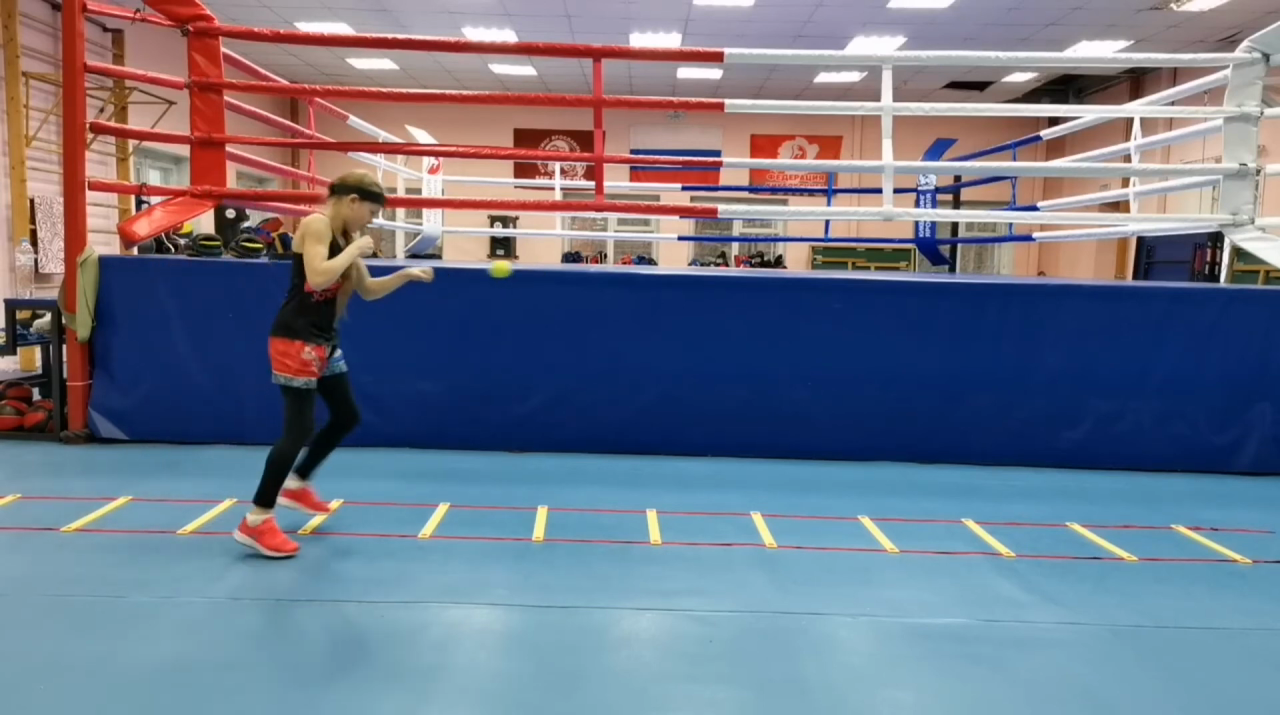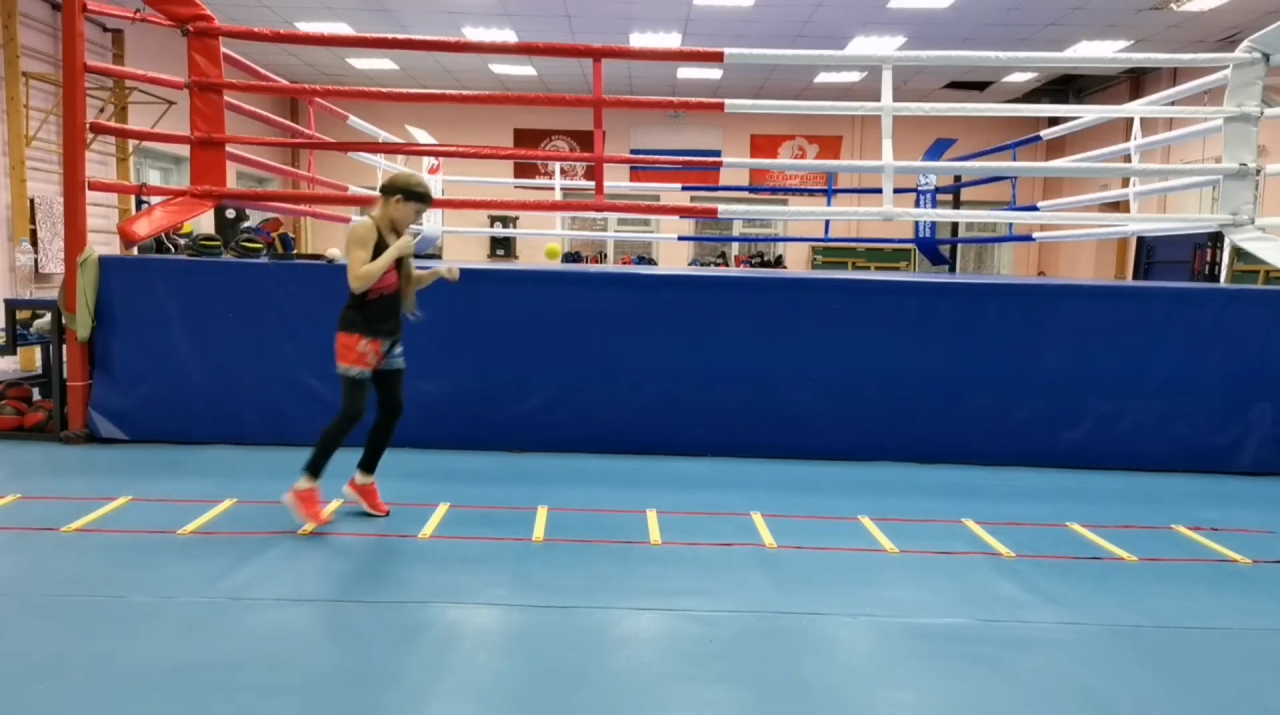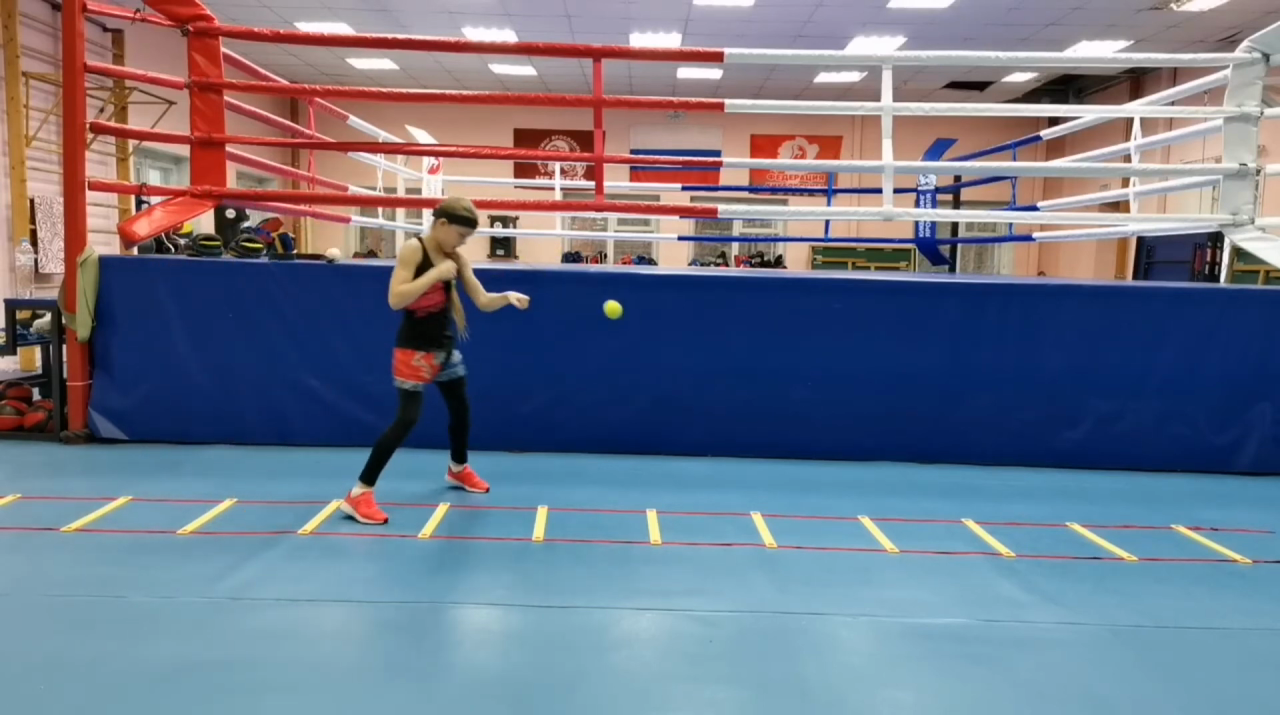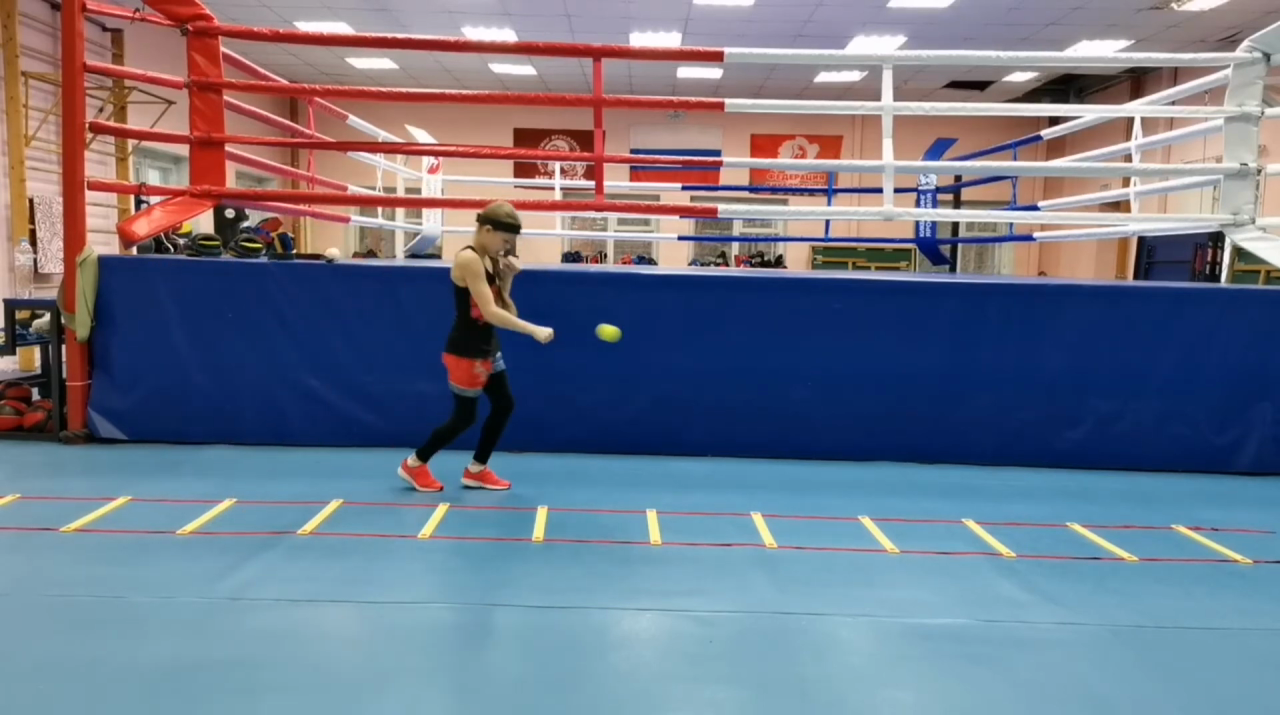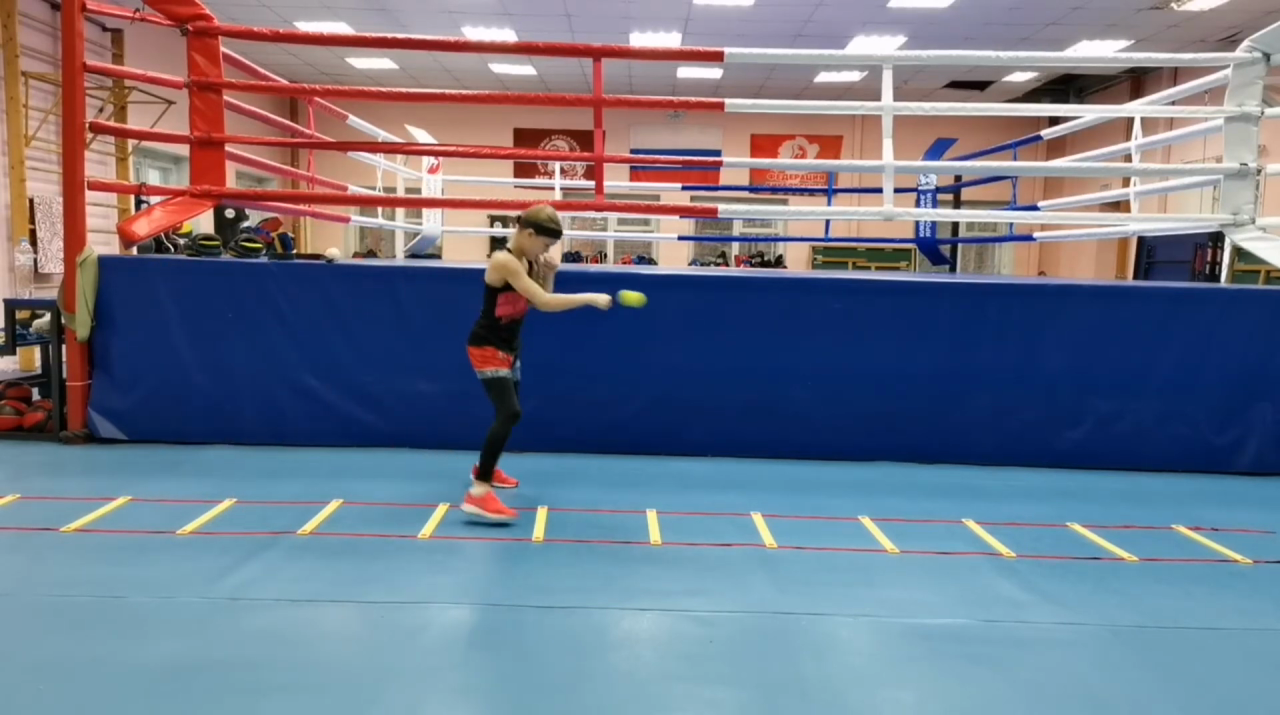
dt=0.3s
person 1, frame 1
left shoulder: (349, 237)
right shoulder: (315, 224)
left elbow: (369, 291)
right elbow: (318, 278)
left wrist: (411, 274)
right wrist: (355, 250)
left hip: (322, 342)
right hip: (295, 338)
left knee: (347, 417)
right knee: (299, 428)
left ankle: (296, 483)
right ankle: (257, 519)
person 1, frame 2
left shoulder: (396, 234)
right shoulder: (363, 228)
left elbow: (409, 283)
right elbow: (358, 282)
left wrist: (439, 271)
right wrist: (397, 251)
left hip: (388, 336)
right hip: (358, 333)
left knee: (392, 410)
right knee: (352, 412)
left ankle: (362, 482)
right ankle: (305, 487)
person 1, frame 3
left shoulder: (457, 260)
right shoulder: (412, 249)
left elbow: (483, 302)
right elbow: (395, 300)
left wrist: (507, 298)
right wrist: (435, 274)
left hip: (445, 348)
right hip: (415, 349)
left knee: (461, 410)
right knee: (406, 420)
left ankle: (459, 467)
right ankle: (360, 492)
person 1, frame 4
left shoulder: (492, 259)
right shoulder: (468, 260)
left elbow: (498, 302)
right elbow: (490, 312)
left wrist: (508, 276)
right wrist: (533, 330)
left hip: (487, 349)
right hip: (466, 352)
left knee: (505, 405)
right knee: (464, 417)
left ankle: (476, 470)
right ankle: (414, 464)
person 1, frame 5
left shoulder: (526, 260)
right shoulder: (503, 261)
left elbow: (539, 301)
right elbow: (544, 301)
left wrist: (548, 274)
right wrist: (591, 298)
left hip: (506, 347)
right hip: (487, 347)
left knee: (508, 409)
right knee: (509, 413)
left ankle: (486, 467)
right ankle: (478, 493)
